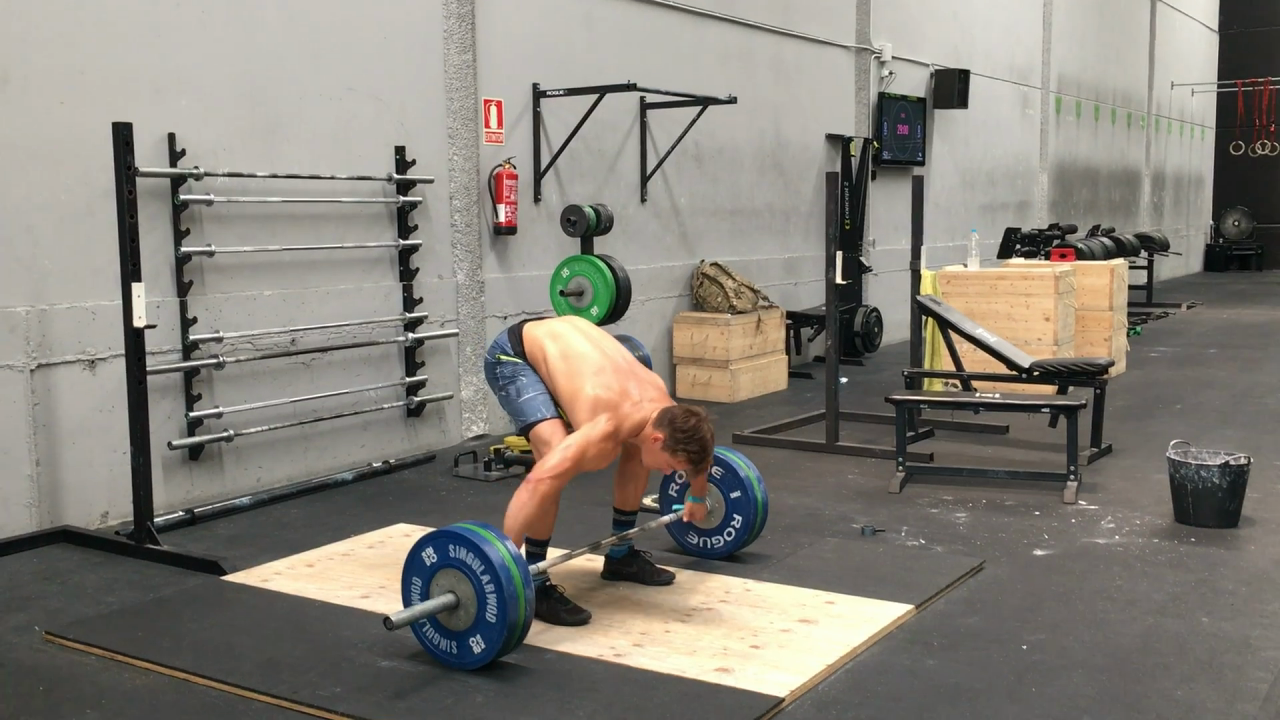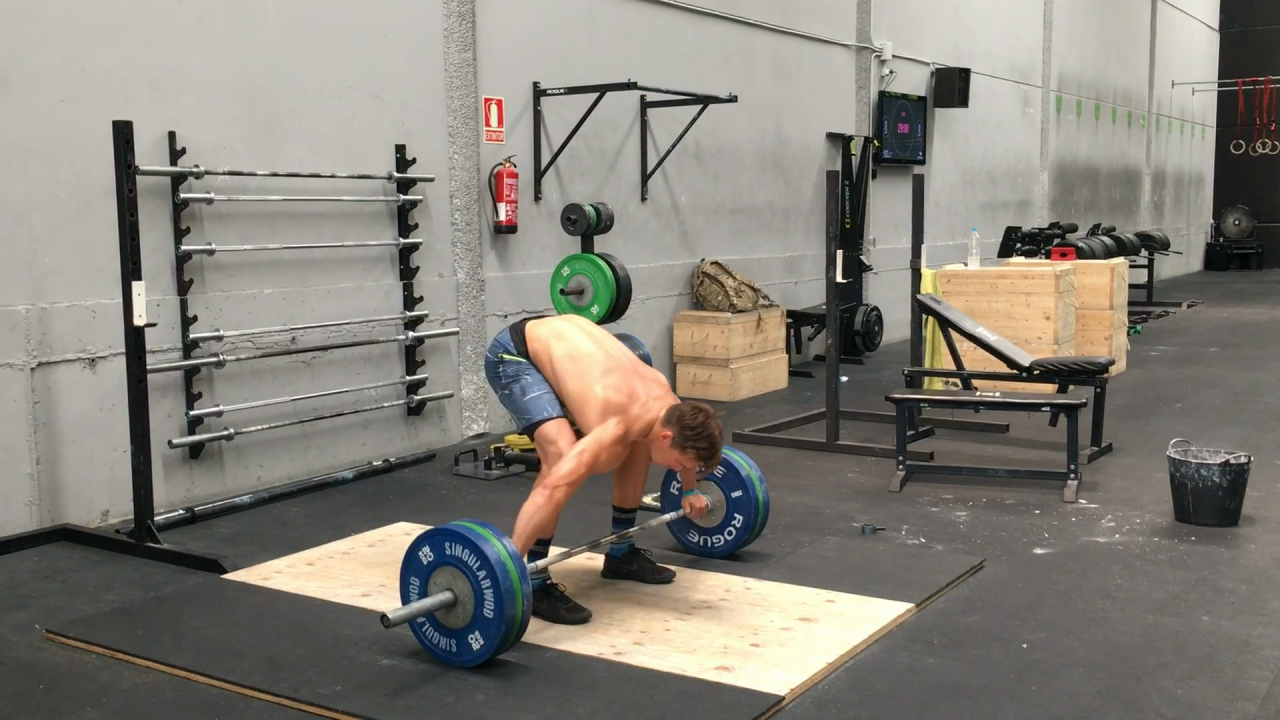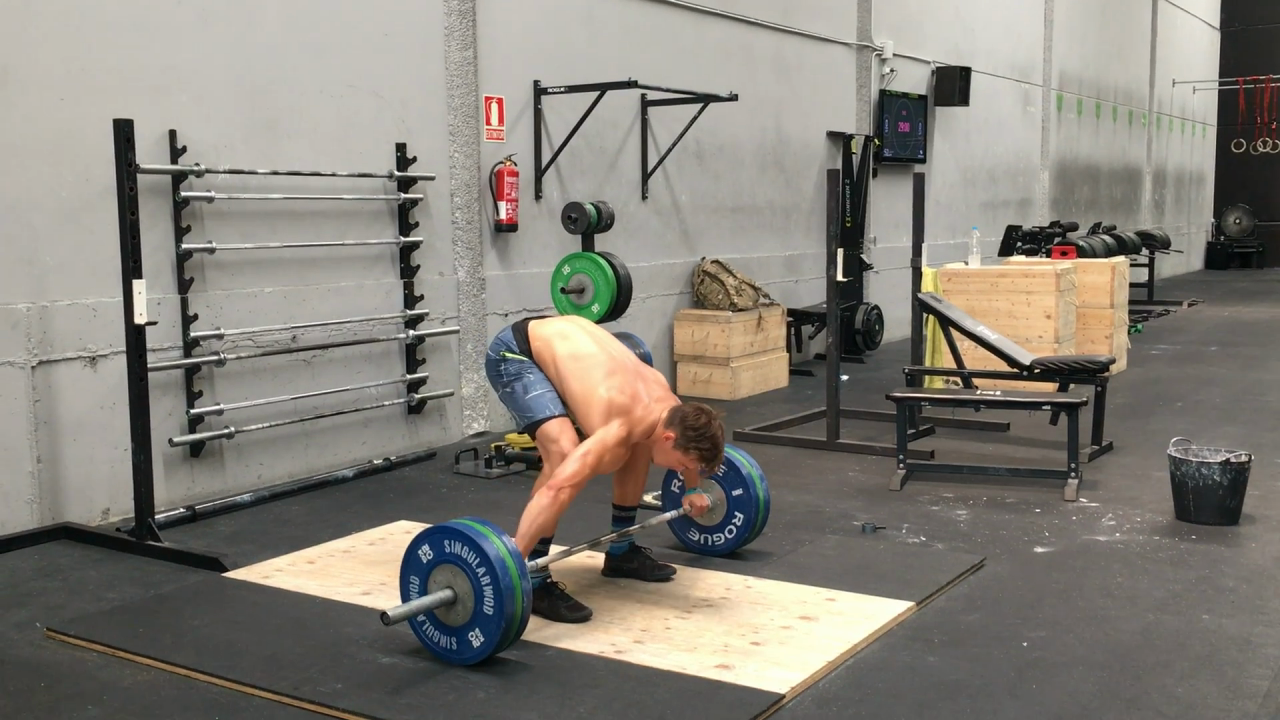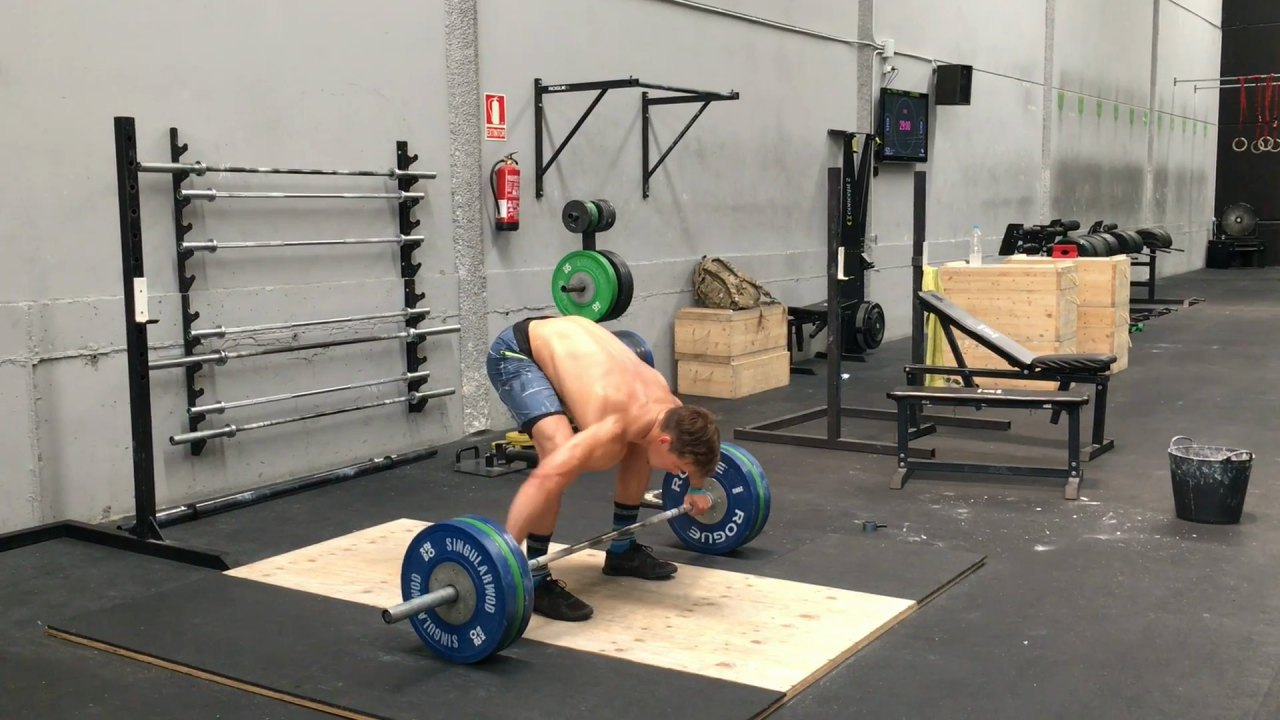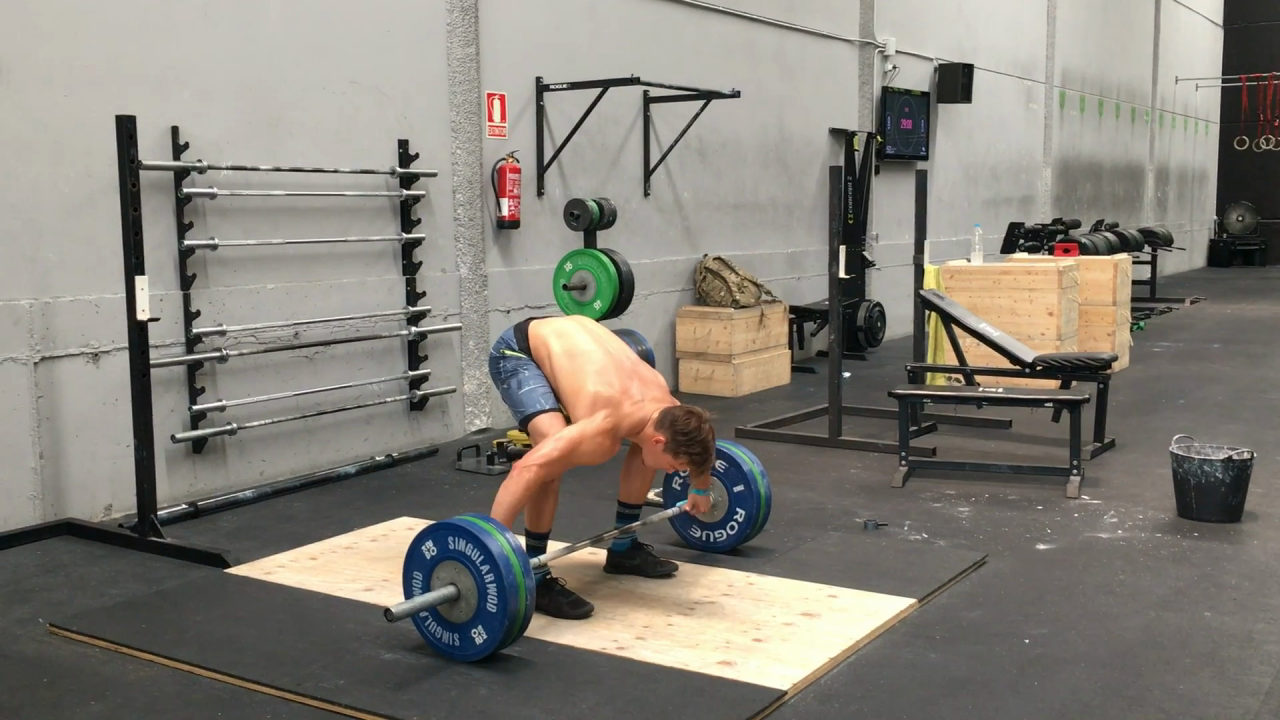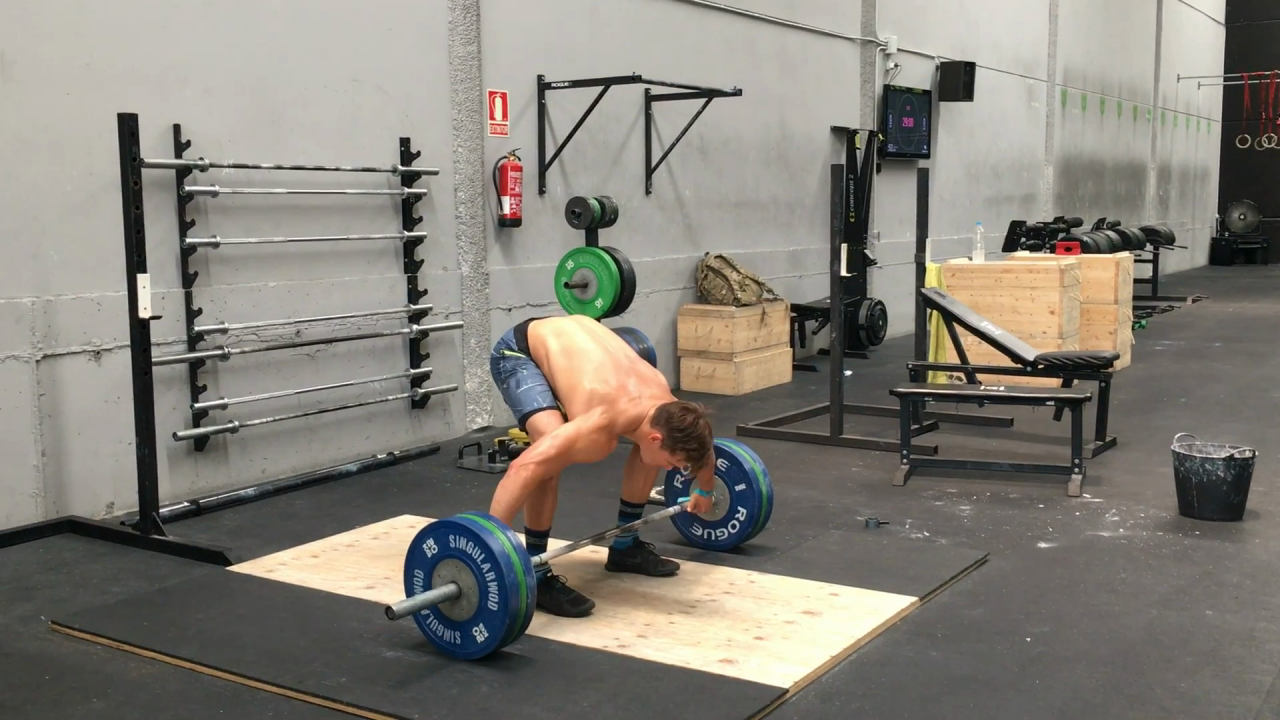
dt=0.1s
person 1, frame 1
left shoulder: (664, 411)
right shoulder: (607, 433)
left elbow: (691, 447)
right elbow: (536, 483)
left wrist: (698, 499)
right hip: (511, 355)
left knee: (636, 447)
right knee: (556, 455)
left ankle: (620, 555)
right ankle: (533, 585)
person 1, frame 2
left shoulder: (670, 408)
right shoulder: (615, 434)
left elbow: (696, 442)
right elbow: (553, 487)
left wrist: (690, 491)
right hip: (513, 353)
right knee: (562, 455)
left ankle: (621, 553)
right ankle: (535, 584)
person 1, frame 3
left shoulder: (672, 410)
right shoulder: (617, 436)
left elbow: (696, 441)
right elbow: (557, 488)
left wrist: (692, 490)
right hip: (514, 353)
right knee: (564, 452)
left ankle: (620, 552)
right ankle: (535, 583)
person 1, frame 4
left shoulder: (670, 410)
right shoulder: (612, 434)
left elbow: (692, 441)
right elbow: (543, 479)
left wrist: (696, 489)
right hip: (515, 352)
right knee: (559, 449)
left ankle: (621, 550)
right ankle: (535, 581)
person 1, frame 5
left shoulder: (668, 411)
right shoulder: (604, 432)
left elbow: (700, 444)
right elbow: (525, 470)
left wrist: (701, 492)
right hip: (517, 353)
left knee: (645, 449)
right knee: (550, 460)
left ankle: (623, 548)
right ankle: (535, 579)
person 1, frame 6
left shoulder: (667, 409)
right shoulder: (600, 428)
left elbow: (700, 444)
right elbow: (523, 468)
left wrist: (704, 492)
right hip: (518, 352)
right knee: (549, 459)
left ankle: (625, 547)
right ankle: (536, 576)
